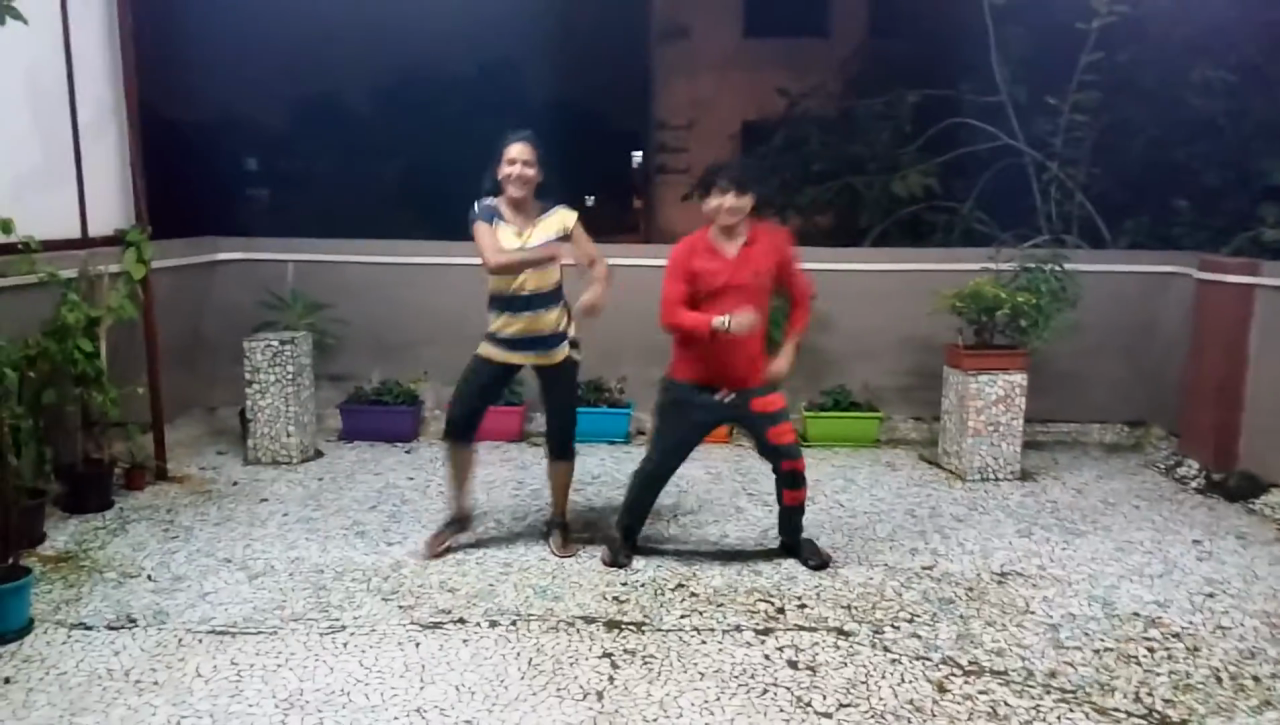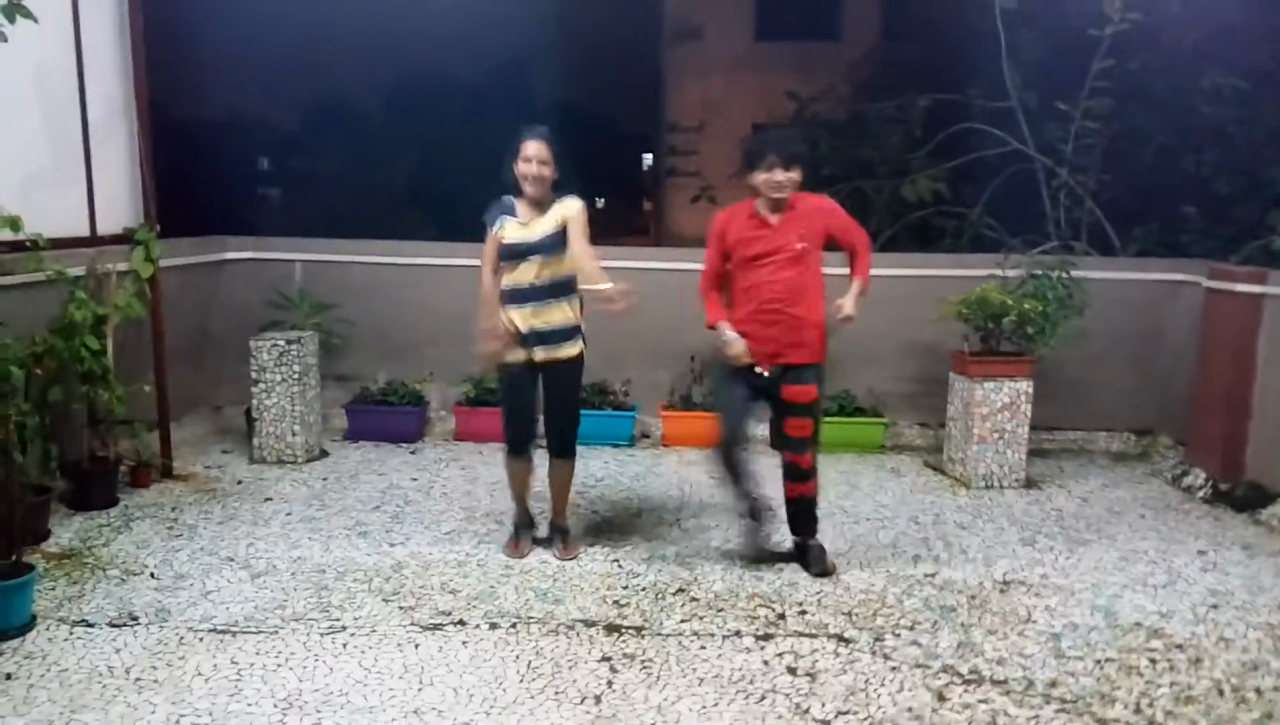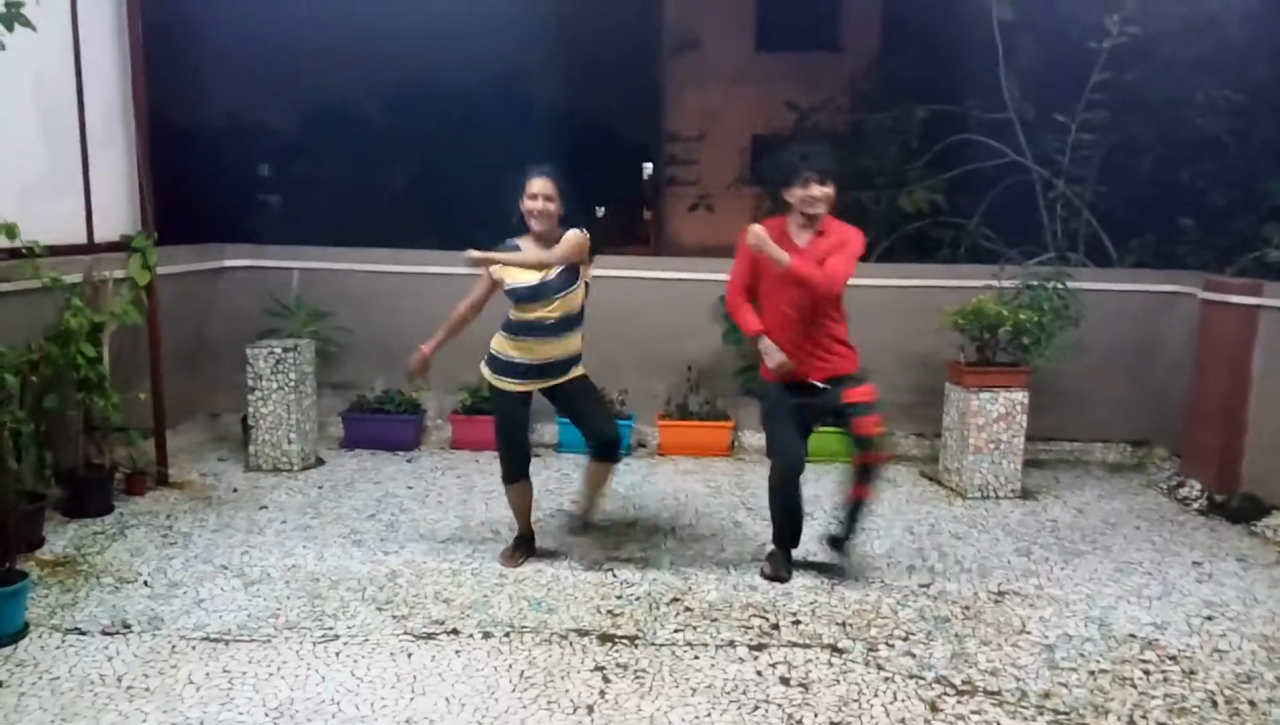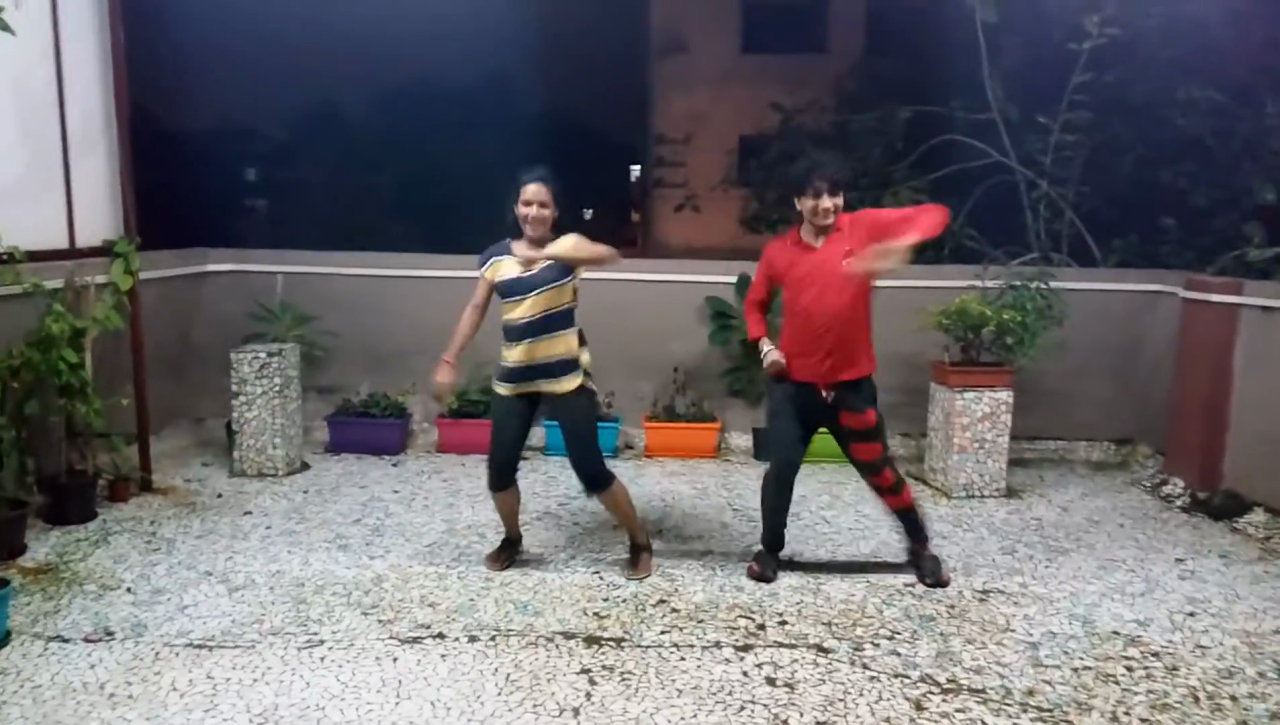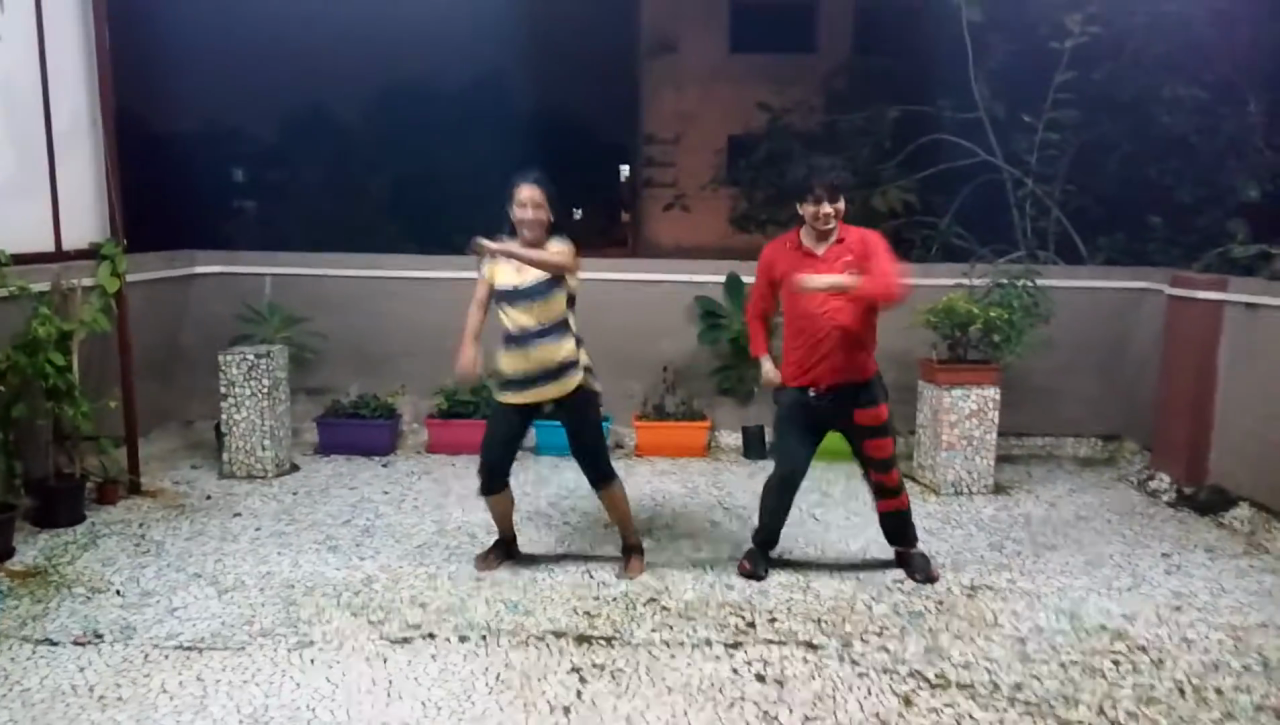
dt=0.2s
person 1, frame 1
left shoulder: (774, 243)
right shoulder: (688, 251)
left elbow: (801, 296)
right elbow: (671, 316)
left wrist: (788, 350)
right wrist: (723, 323)
left hip: (752, 383)
right hip: (692, 386)
left knee: (790, 460)
right knee: (657, 465)
left ankle: (792, 538)
right ankle: (624, 535)
person 1, frame 2
left shoulder: (819, 210)
right shoulder: (729, 221)
left elbow: (860, 244)
right elbow: (711, 285)
left wrist: (854, 294)
right wrist: (724, 330)
left hip: (799, 359)
right hip: (744, 359)
left knee: (799, 455)
right knee: (729, 440)
left ankle: (806, 540)
right ankle: (752, 510)
person 1, frame 3
left shoulder: (847, 237)
right shoulder: (760, 235)
left elbow: (827, 287)
right elbow: (737, 295)
left wrist: (776, 255)
right wrist: (764, 342)
left hip: (839, 372)
right hip: (784, 377)
left knee: (873, 450)
right knee: (786, 466)
left ankle: (844, 533)
right ankle: (782, 548)
person 1, frame 4
left shoulder: (865, 226)
right shoulder: (780, 250)
left elbow: (934, 214)
right elbow: (755, 303)
left wrist: (903, 244)
right wrist: (763, 344)
left hip: (850, 380)
right hip: (792, 382)
left knee: (879, 471)
right knee: (781, 469)
left ankle: (919, 546)
right ankle: (769, 550)
person 1, frame 5
left shoulder: (865, 242)
right shoulder: (776, 253)
left elbow: (892, 291)
right elbow: (756, 313)
left wrist: (837, 282)
right wrist: (763, 359)
left hip: (857, 383)
right hip: (799, 387)
left knee: (884, 471)
right knee: (786, 475)
left ankle: (907, 548)
right ankle: (761, 548)
person 2, frame 1
left shoulder: (561, 216)
right shoulder: (484, 212)
left elbow: (597, 262)
right elbow: (494, 263)
left wrist: (596, 290)
right wrist: (550, 251)
left hip: (552, 342)
right hip: (502, 341)
left knee: (561, 434)
right knee: (459, 418)
left ankle: (558, 522)
right ankle: (459, 513)
person 2, frame 2
left shoulder: (569, 208)
right shoulder: (500, 211)
left elbow: (582, 253)
right elbow: (489, 274)
left wrist: (604, 286)
right wrist: (488, 327)
left hip: (562, 337)
right hip: (512, 337)
left knee: (562, 432)
right knee: (519, 431)
left ankle: (560, 525)
right ankle: (522, 519)
person 2, frame 3
left shoulder: (575, 240)
right shoulder: (508, 252)
left elbow: (550, 259)
right elbow: (472, 304)
left wrist: (491, 259)
right wrist: (430, 346)
left hip: (564, 368)
right hip: (510, 369)
left knee: (608, 437)
right knee: (513, 460)
left ankle: (586, 513)
right ankle: (524, 536)
person 2, frame 4
left shoulder: (566, 243)
right shoulder: (496, 257)
left elbow: (608, 255)
right elbow: (474, 310)
left wrist: (548, 255)
right wrist: (448, 361)
left hip: (567, 374)
right hip: (516, 378)
left knee: (589, 469)
right knee: (499, 468)
left ankle: (640, 543)
right ankle: (512, 539)
person 2, frame 5
left shoulder: (557, 248)
right shoulder: (495, 257)
left elbow: (561, 263)
right elbow: (478, 307)
left wrist: (508, 251)
right wrist: (468, 347)
left hip: (566, 377)
right hip: (515, 383)
left knee: (596, 466)
right knee: (491, 471)
left ankle: (632, 544)
right ankle: (506, 541)
